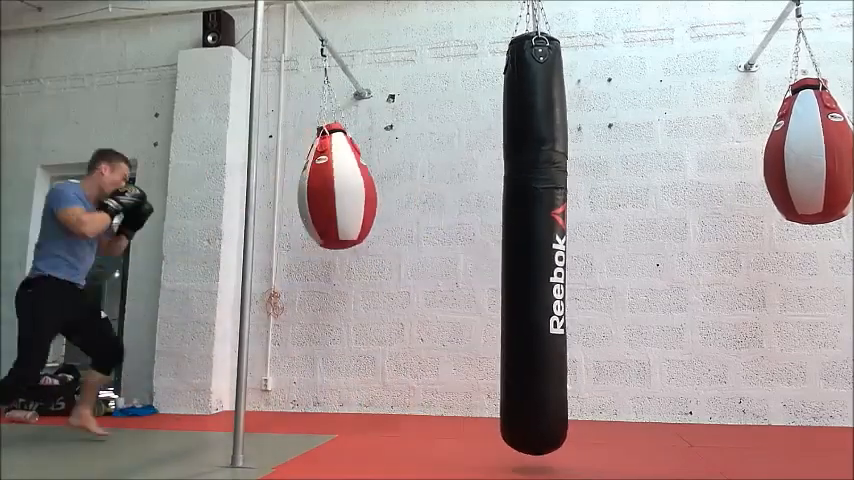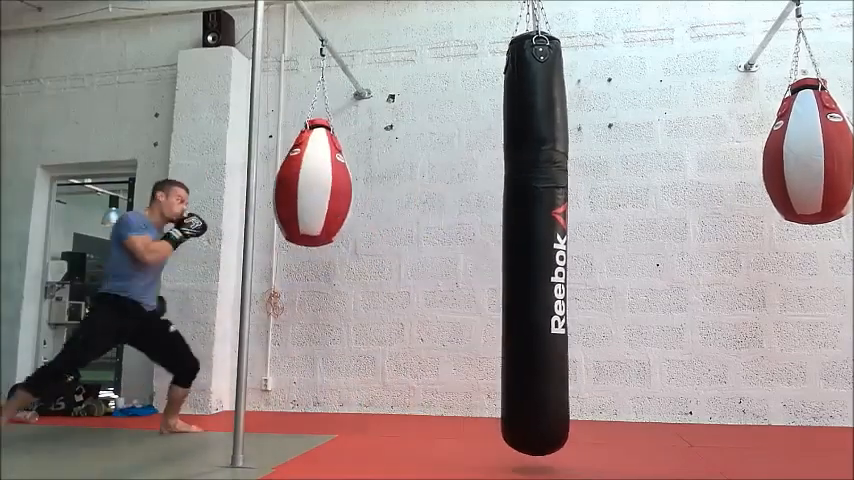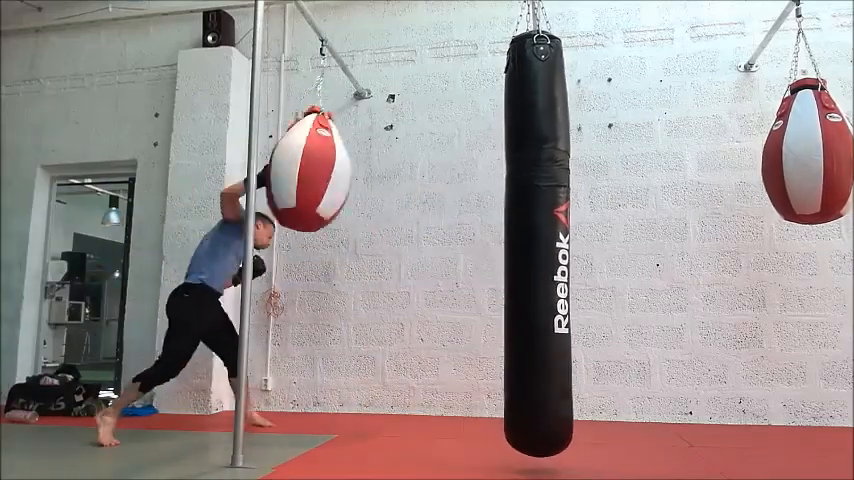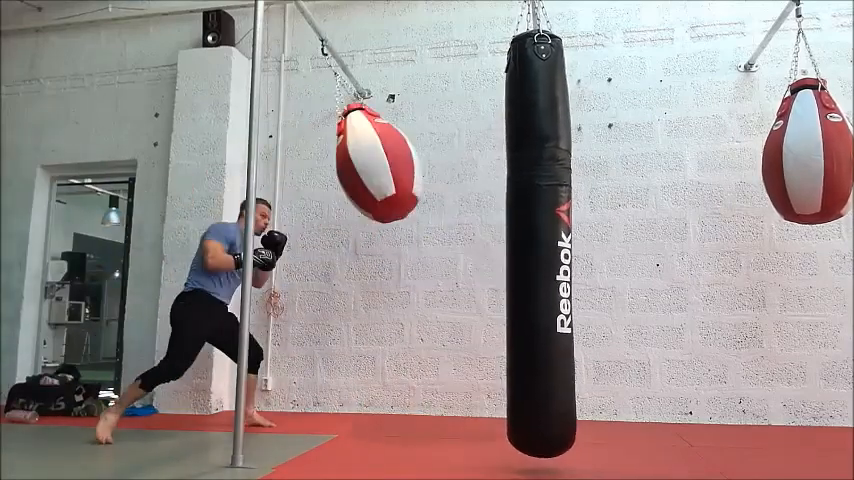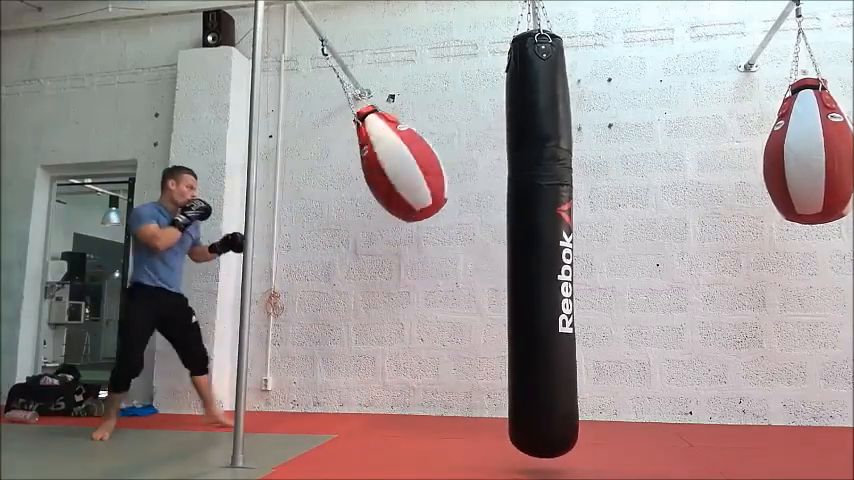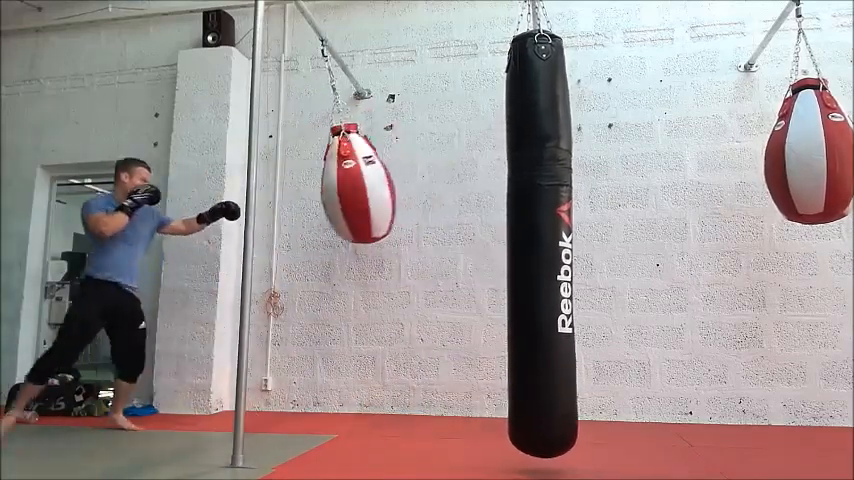
dt=0.3s
person 1, frame 1
left shoulder: (96, 206)
right shoulder: (65, 192)
left elbow: (111, 250)
right elbow: (85, 227)
left wrist: (129, 228)
right wrist: (114, 206)
left hip: (70, 294)
right hip: (44, 293)
left knee: (111, 351)
right knee: (26, 372)
left ankle: (82, 412)
person 1, frame 2
left shoulder: (154, 231)
right shoulder: (130, 221)
right elbow: (149, 255)
right wrist: (179, 233)
left hip: (144, 316)
right hip: (117, 308)
left knee: (187, 365)
right knee: (64, 365)
left ankle: (170, 420)
person 1, frame 3
left shoulder: (232, 249)
right shoulder: (235, 226)
right elbow: (228, 196)
left wrist: (242, 276)
right wrist: (257, 181)
left hip: (206, 302)
right hip: (192, 298)
left knee: (236, 354)
right knee: (169, 365)
left ankle: (247, 412)
right ankle: (110, 415)
person 1, frame 4
left shoulder: (245, 244)
right shoulder: (224, 230)
left elbow: (258, 282)
right elbow: (212, 261)
left wrist: (270, 257)
right wrist: (247, 257)
left hip: (217, 310)
right hip: (194, 307)
left knee: (253, 354)
right knee: (173, 366)
left ankle: (249, 412)
right ankle: (112, 413)
person 1, frame 5
left shoulder: (189, 222)
right shoulder: (143, 212)
left elbow: (198, 254)
right elbow: (158, 242)
left wrist: (223, 245)
right wrist: (184, 218)
left hip: (174, 299)
right hip: (143, 297)
left knee: (197, 357)
right knee: (130, 362)
left ankle: (213, 411)
right ankle: (109, 418)
person 1, frame 6
left shoulder: (148, 214)
right shoulder: (96, 204)
left elbow: (182, 226)
right elbow: (104, 229)
left wrist: (212, 215)
right wrist: (130, 204)
left hip: (126, 297)
right hip: (95, 291)
left knee: (134, 359)
right knee: (63, 353)
left ankle: (117, 414)
